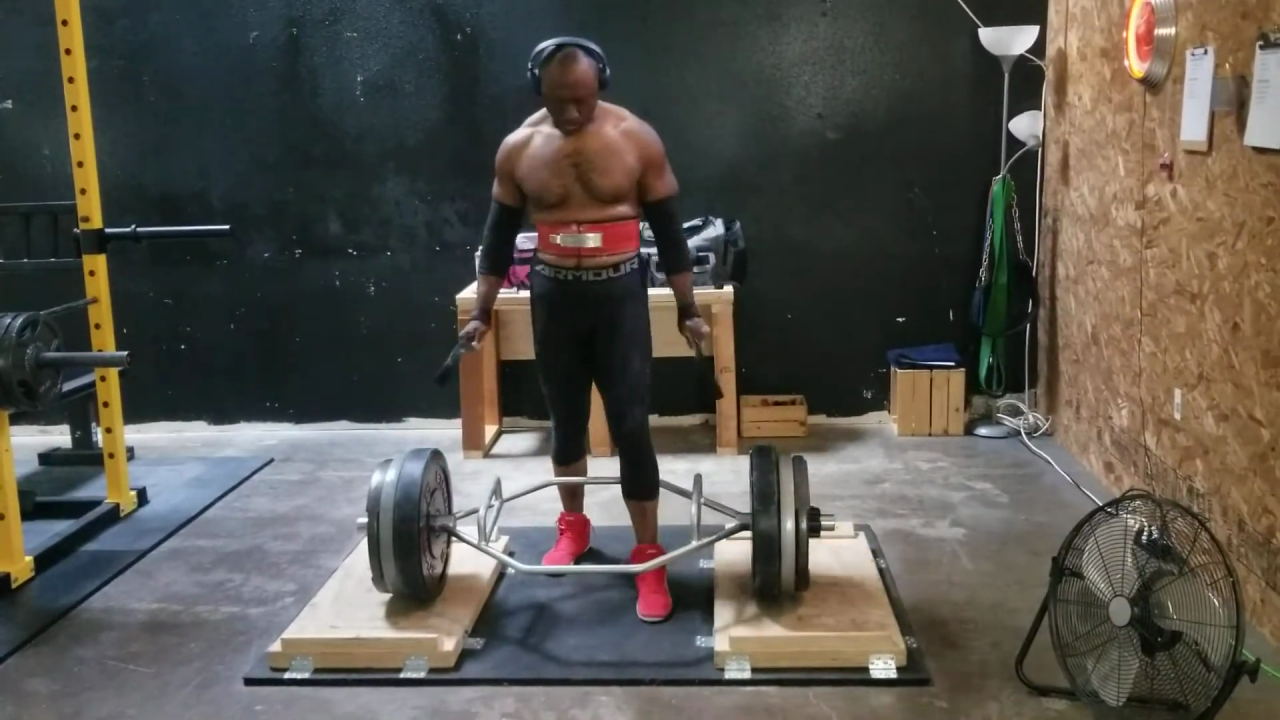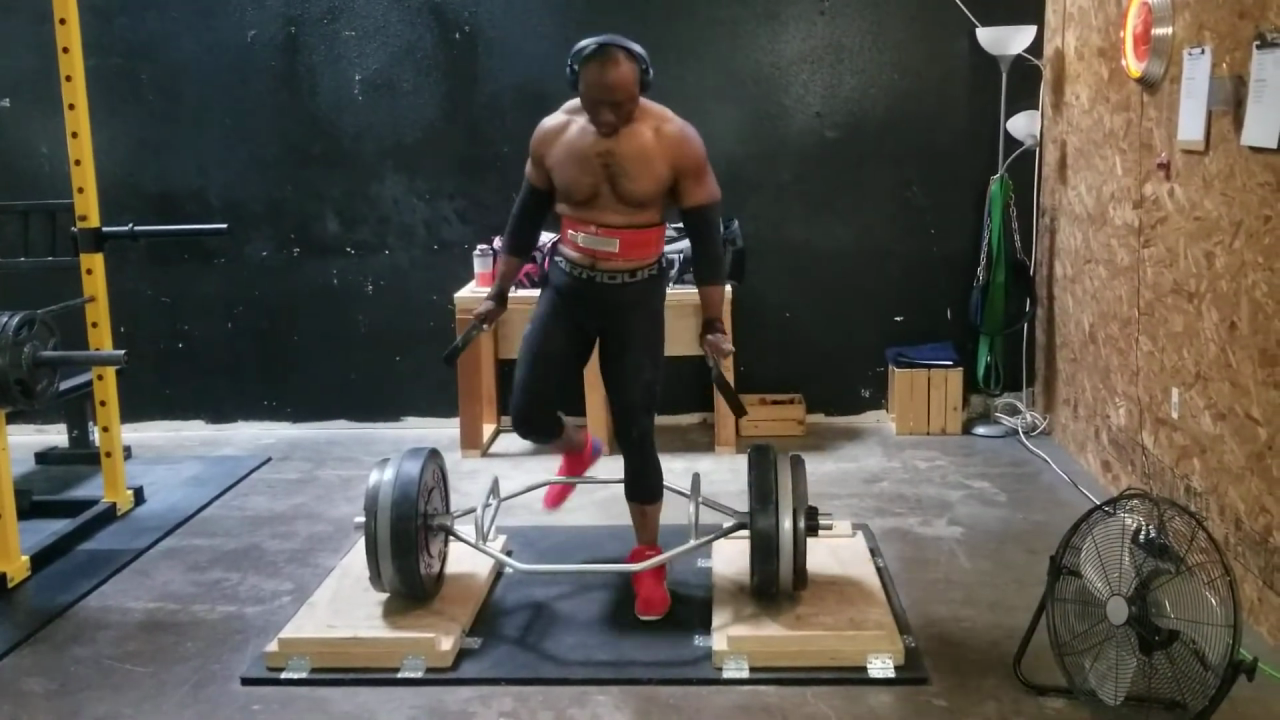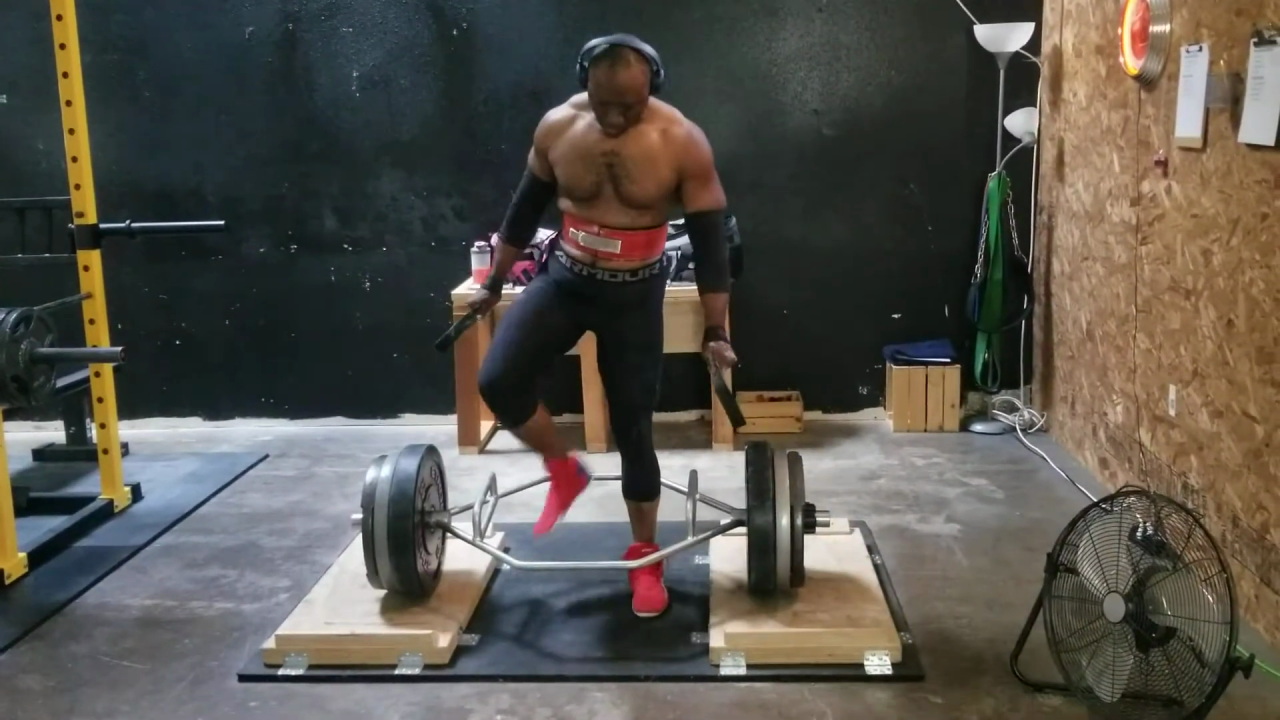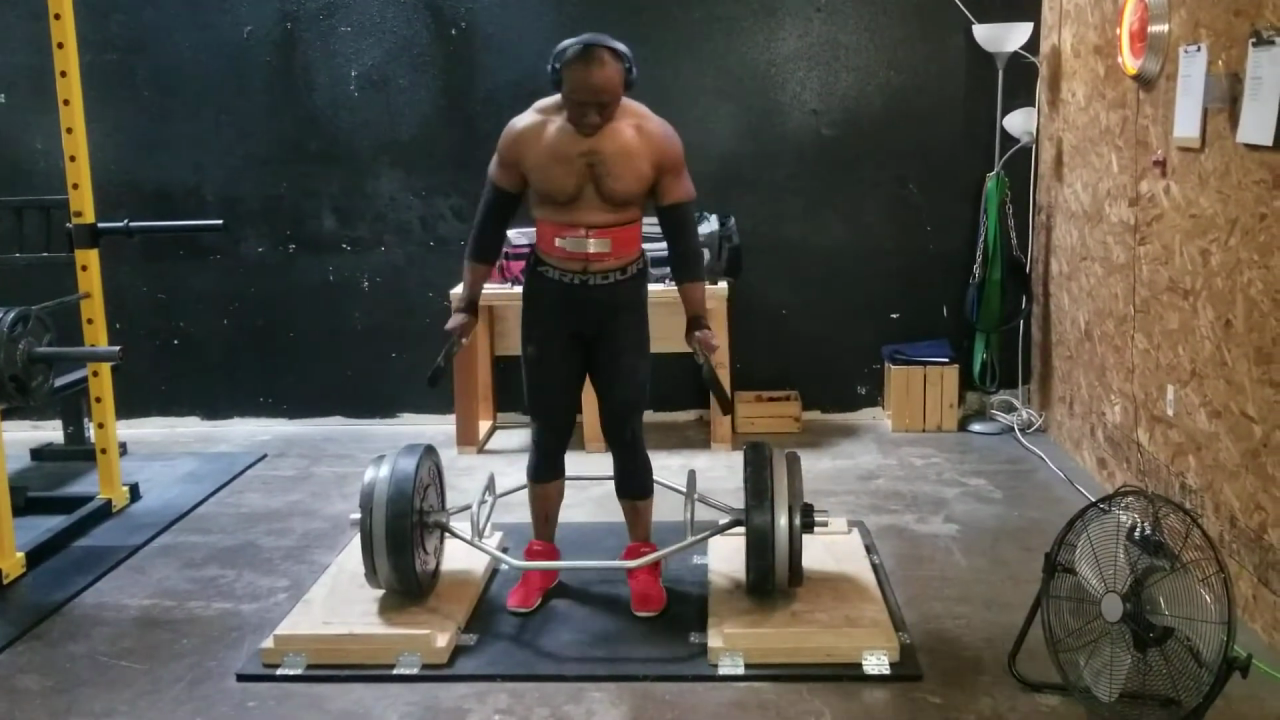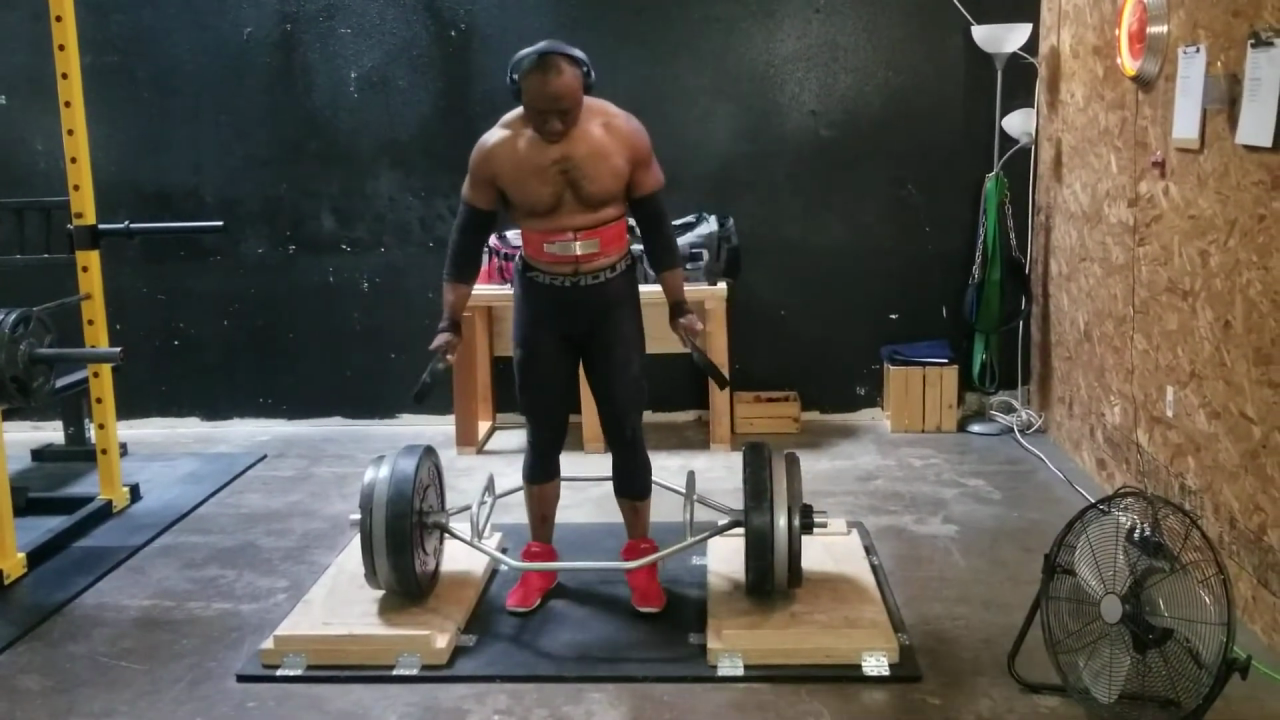
dt=0.3s
person 1, frame 1
left shoulder: (637, 138)
right shoulder: (517, 148)
left elbow: (668, 228)
right elbow: (499, 234)
left wrist: (687, 309)
right wrist: (482, 311)
left hip: (620, 293)
right hip: (553, 295)
left knee: (631, 427)
right knee: (567, 418)
left ankle: (649, 557)
right ankle: (573, 525)
person 1, frame 2
left shoulder: (677, 141)
right shoulder: (552, 132)
left elbow: (706, 235)
right elbow: (525, 217)
left wrist: (713, 324)
right wrist: (498, 293)
left hip: (635, 295)
right hip: (565, 285)
left knee: (635, 432)
right knee: (529, 415)
left ankle: (647, 561)
right ankle: (575, 451)
person 1, frame 3
left shoulder: (685, 143)
right shoulder: (557, 126)
left elbow: (710, 241)
right elbow: (526, 206)
left wrist: (715, 331)
right wrist: (493, 282)
left hip: (635, 294)
right hip: (563, 277)
left knee: (633, 431)
right knee: (497, 382)
left ankle: (645, 558)
right ankle: (564, 472)
person 1, frame 4
left shoulder: (655, 137)
right shoulder: (523, 133)
left elbow: (682, 233)
right elbow: (491, 221)
left wrist: (696, 320)
right wrist: (468, 304)
left hip: (621, 298)
right hip: (549, 295)
left knee: (625, 432)
right knee: (549, 433)
left ankle: (642, 557)
right ankle: (542, 556)
person 1, frame 5
left shoulder: (624, 133)
right shoulder: (495, 150)
left elbow: (655, 224)
right elbow: (468, 238)
left wrist: (678, 306)
right wrist: (451, 322)
left hip: (613, 296)
right hip: (541, 300)
left knee: (625, 431)
right knee: (544, 434)
left ankle: (640, 554)
right ankle: (540, 557)
